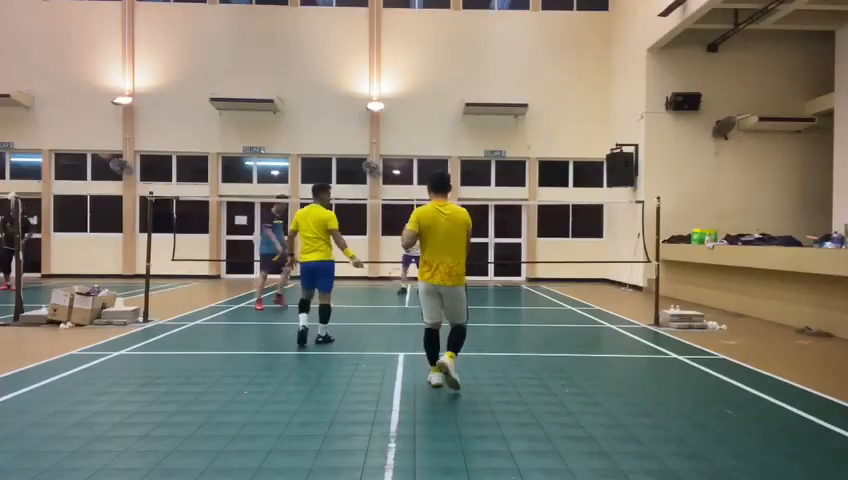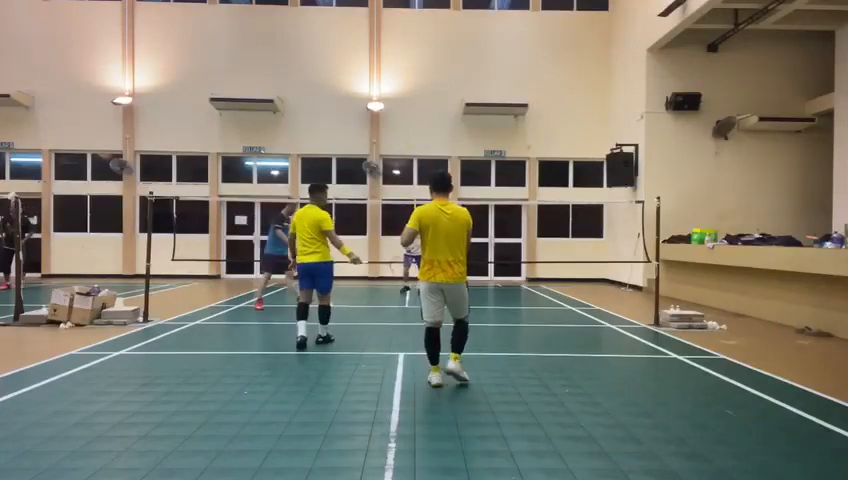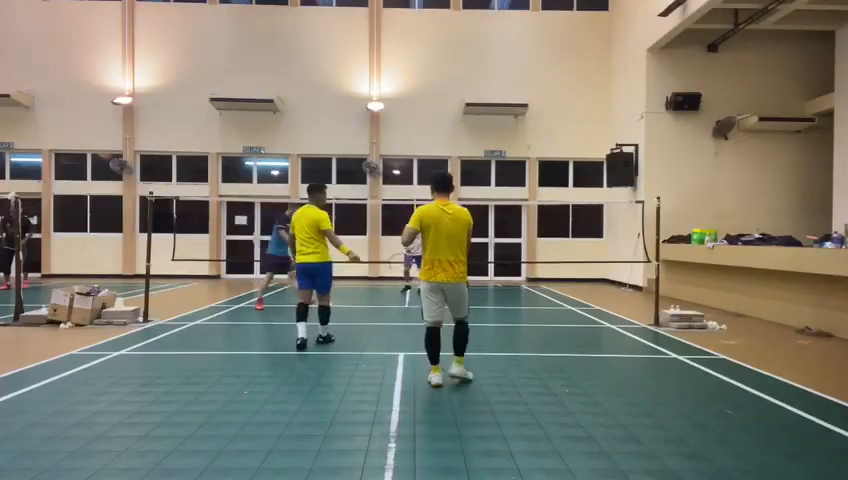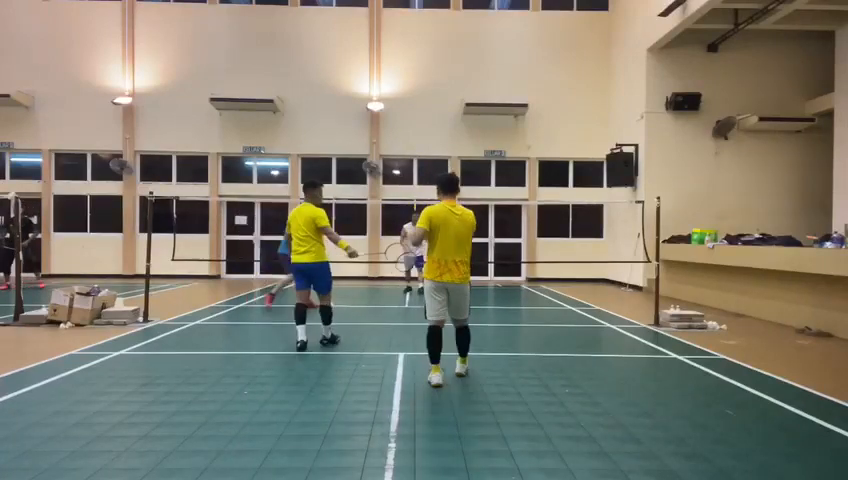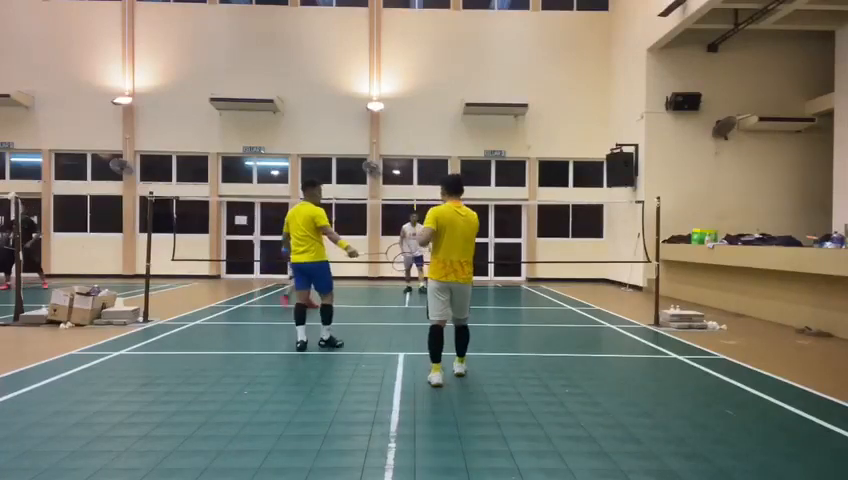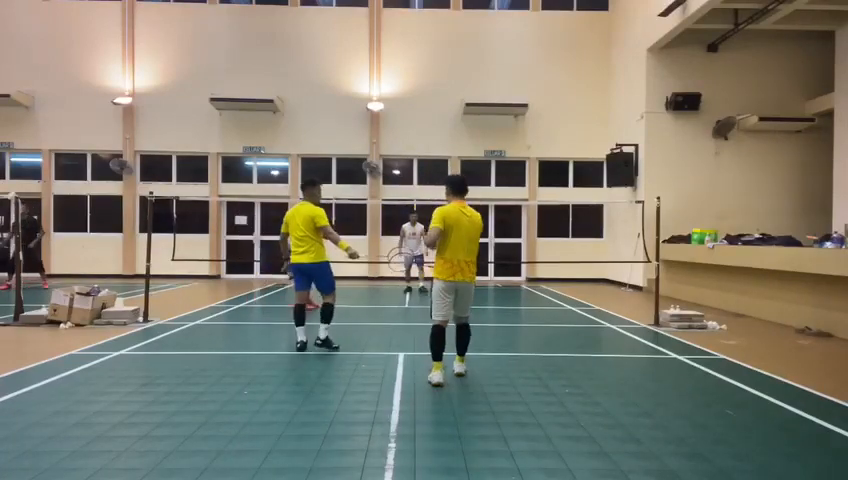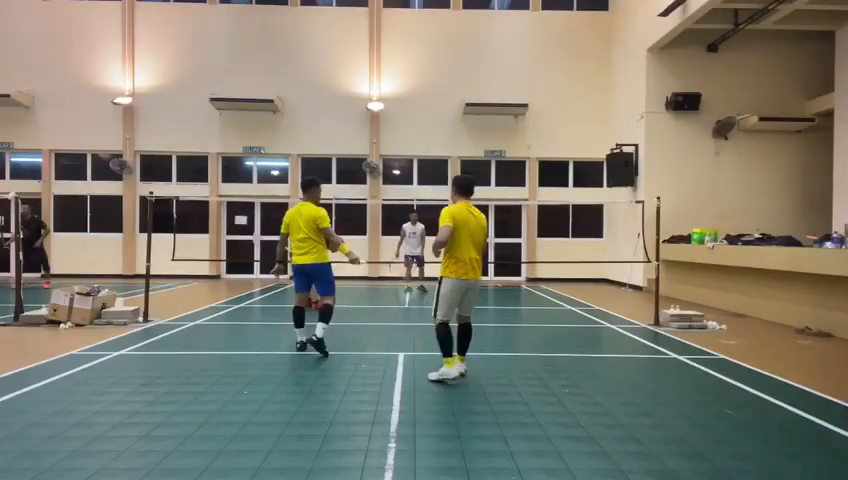
dt=0.1s
person 1, frame 1
left shoulder: (420, 213)
right shoulder: (463, 214)
left elbow: (406, 244)
right elbow: (467, 246)
left wrist: (407, 231)
left hip: (429, 279)
right hip: (455, 280)
left knee: (431, 326)
right knee: (459, 325)
left ankle: (435, 372)
right ankle: (448, 358)
person 1, frame 2
left shoulder: (421, 213)
right shoulder: (464, 214)
left elbow: (405, 241)
right elbow: (467, 246)
left wrist: (408, 230)
left hip: (429, 278)
right hip: (456, 278)
left knee: (432, 325)
right knee: (461, 320)
left ankle: (435, 372)
right ankle: (455, 360)
person 1, frame 3
left shoulder: (422, 212)
right shoulder: (465, 214)
left elbow: (406, 241)
left wrist: (411, 233)
left hip: (430, 278)
right hip: (457, 277)
left knee: (433, 324)
right knee: (461, 321)
left ankle: (435, 372)
right ankle: (459, 365)
person 1, frame 4
left shoulder: (430, 212)
right shoulder: (469, 216)
left elbow: (415, 240)
left wrist: (415, 234)
left hip: (435, 277)
right hip: (460, 278)
left knee: (435, 324)
right knee: (461, 323)
left ankle: (435, 372)
right ankle: (462, 364)
person 1, frame 5
left shoulder: (436, 212)
right shoulder: (473, 216)
left elbow: (424, 240)
left wrist: (419, 237)
left hip: (439, 277)
right hip: (464, 278)
left knee: (437, 323)
right knee: (461, 322)
left ankle: (436, 371)
right ankle: (460, 363)
person 1, frame 6
left shoulder: (442, 212)
right shoulder: (477, 217)
left elbow: (431, 240)
left wrist: (426, 240)
left hip: (445, 276)
right hip: (467, 277)
left knee: (439, 323)
right knee: (462, 321)
left ankle: (437, 371)
right ankle: (460, 363)
person 1, frame 7
left shoulder: (450, 211)
right shoulder: (481, 217)
left elbow: (443, 238)
left wrist: (435, 247)
left hip: (453, 275)
right hip: (474, 276)
left knee: (441, 320)
right knee: (464, 320)
left ankle: (449, 365)
right ankle: (459, 362)
person 2, frame 1
left shoulder: (299, 214)
right shoulder: (327, 215)
left elbow: (290, 237)
right elbow: (337, 238)
left wrist: (291, 256)
right wrist: (352, 257)
left hip: (305, 261)
right hip: (323, 261)
left knee: (305, 296)
right knee: (324, 298)
left ankle: (302, 326)
right ankle: (322, 335)
person 2, frame 2
left shoulder: (298, 215)
right shoulder: (322, 215)
left elbow: (291, 239)
right elbow: (332, 238)
left wrist: (294, 257)
right wrist: (349, 254)
left hip: (303, 262)
right hip: (322, 262)
left knee: (304, 300)
right knee: (324, 299)
left ankle: (301, 334)
right ankle: (322, 335)
person 2, frame 3
left shoulder: (297, 215)
right shoulder: (320, 215)
left elbow: (292, 240)
right elbow: (331, 237)
right wrist: (348, 252)
left hip: (301, 262)
right hip: (320, 262)
left knee: (303, 300)
right knee: (324, 300)
left ankle: (301, 337)
right ankle: (323, 335)
person 2, frame 4
left shoulder: (293, 214)
right shoulder: (317, 212)
left elbow: (289, 239)
right elbow: (330, 234)
right wrist: (347, 247)
left hip: (297, 262)
right hip: (317, 262)
left knee: (301, 300)
right knee: (325, 299)
left ankle: (301, 339)
right ankle: (327, 335)
person 2, frame 5
left shoulder: (291, 213)
right shoulder: (316, 211)
left elbow: (286, 239)
right elbow: (329, 233)
left wrist: (291, 256)
right wrist: (346, 247)
left hip: (297, 262)
right hip: (317, 261)
left knee: (301, 300)
right knee: (327, 298)
left ankle: (301, 339)
right ankle: (326, 337)
person 2, frame 6
left shoulder: (290, 213)
right shoulder: (316, 212)
left elbow: (283, 239)
right elbow: (329, 233)
left wrist: (286, 259)
right wrist: (347, 248)
left hip: (297, 263)
right hip: (317, 262)
left knee: (300, 300)
right knee: (329, 297)
left ankle: (301, 339)
right ankle: (322, 337)
person 2, frame 7
left shoulder: (290, 213)
right shoulder: (319, 212)
left elbow: (282, 240)
right elbow: (331, 235)
left wrist: (280, 262)
right wrist: (348, 252)
left hip: (298, 264)
right hip: (318, 263)
left knee: (300, 301)
right knee: (328, 299)
left ankle: (301, 340)
right ankle: (318, 336)
